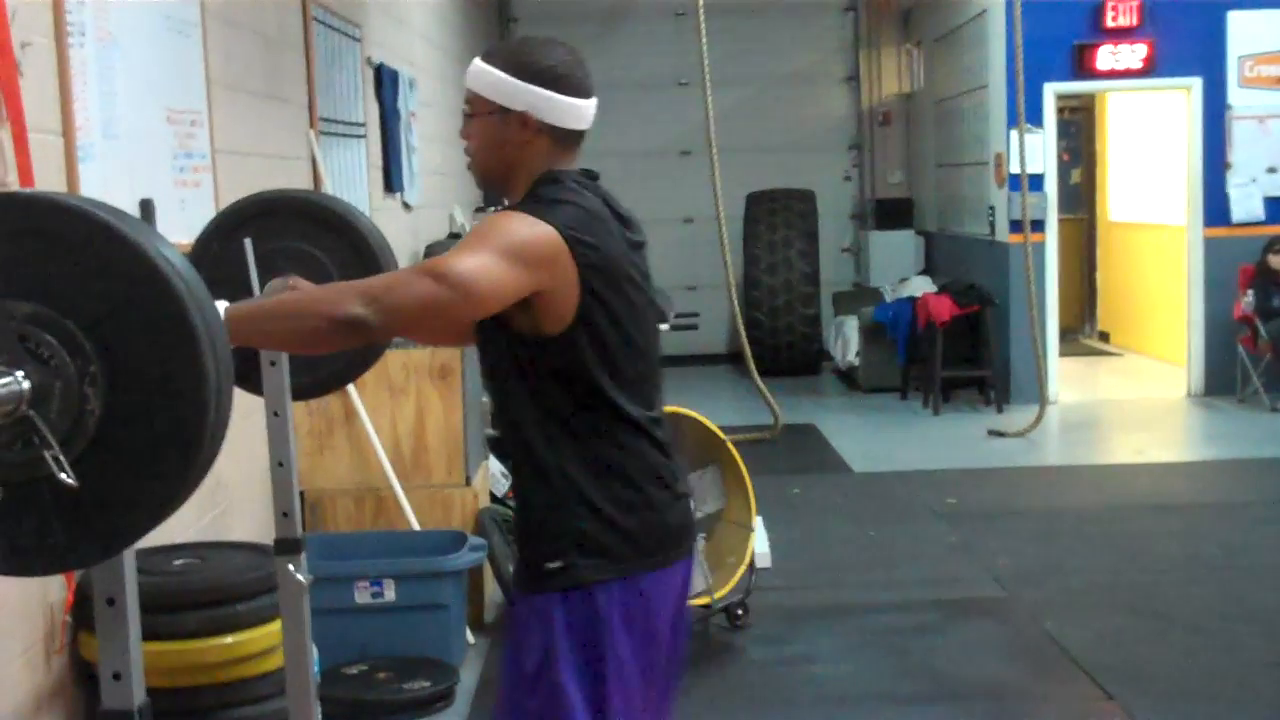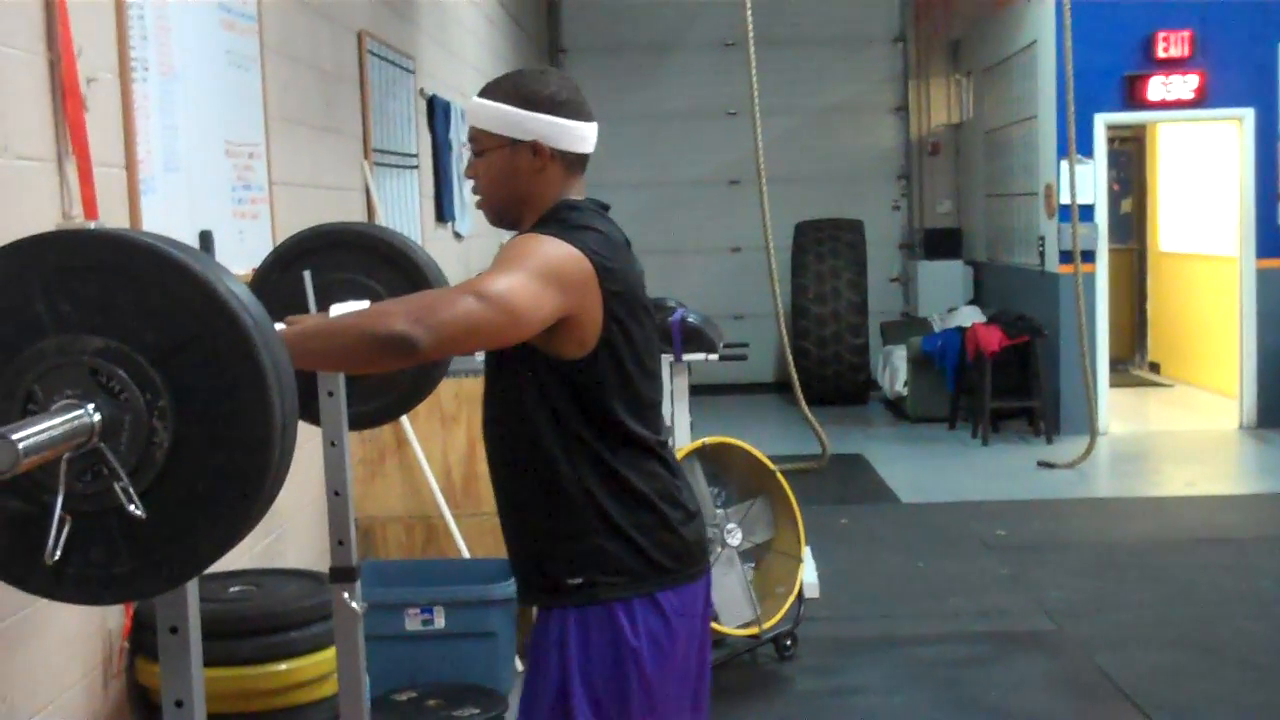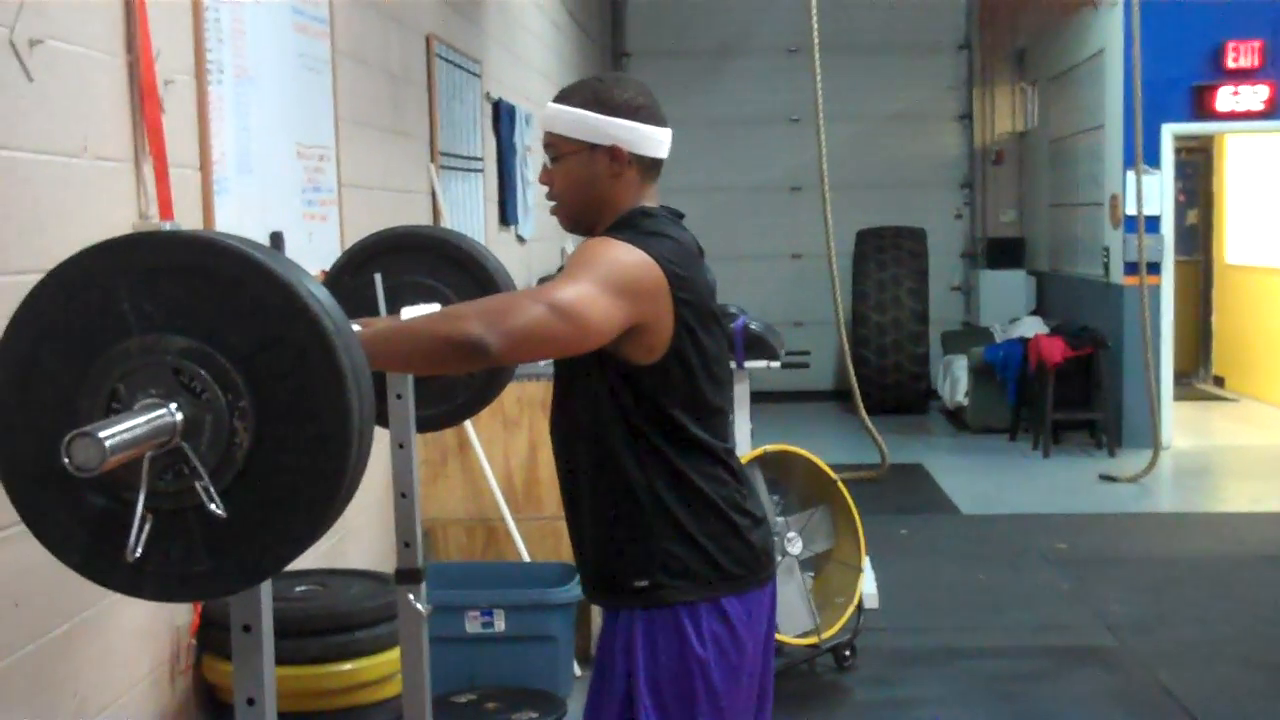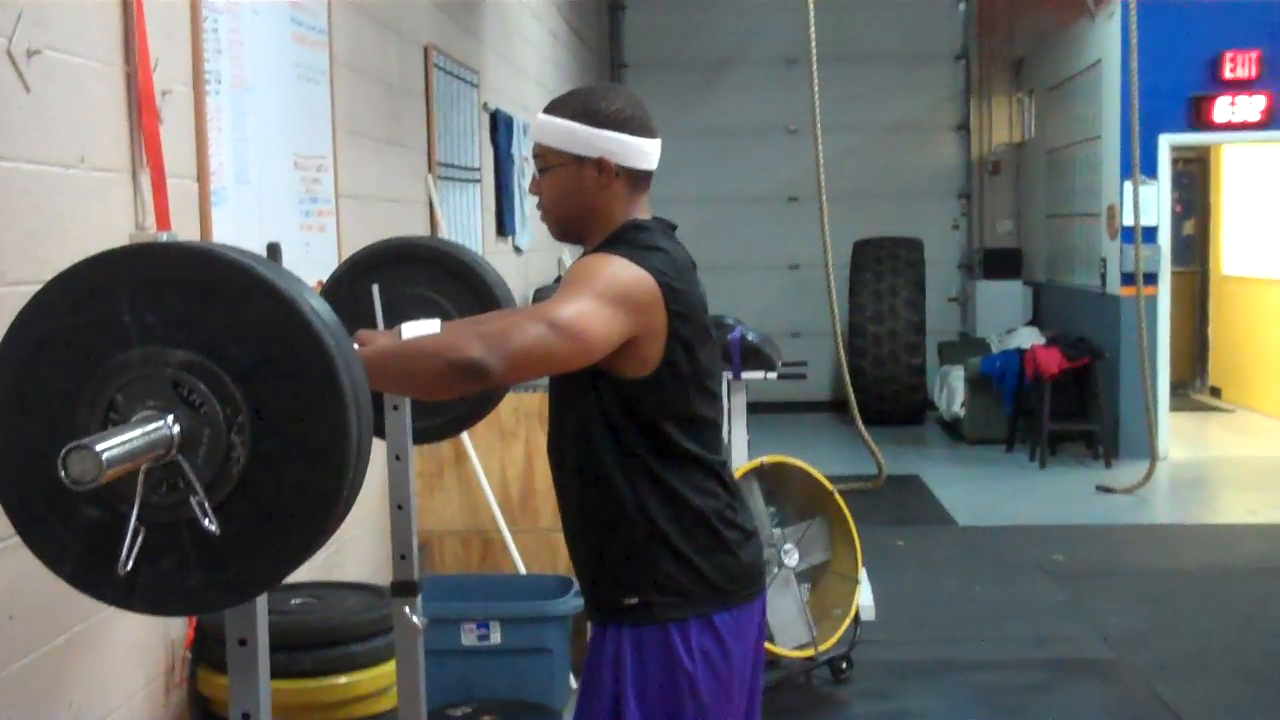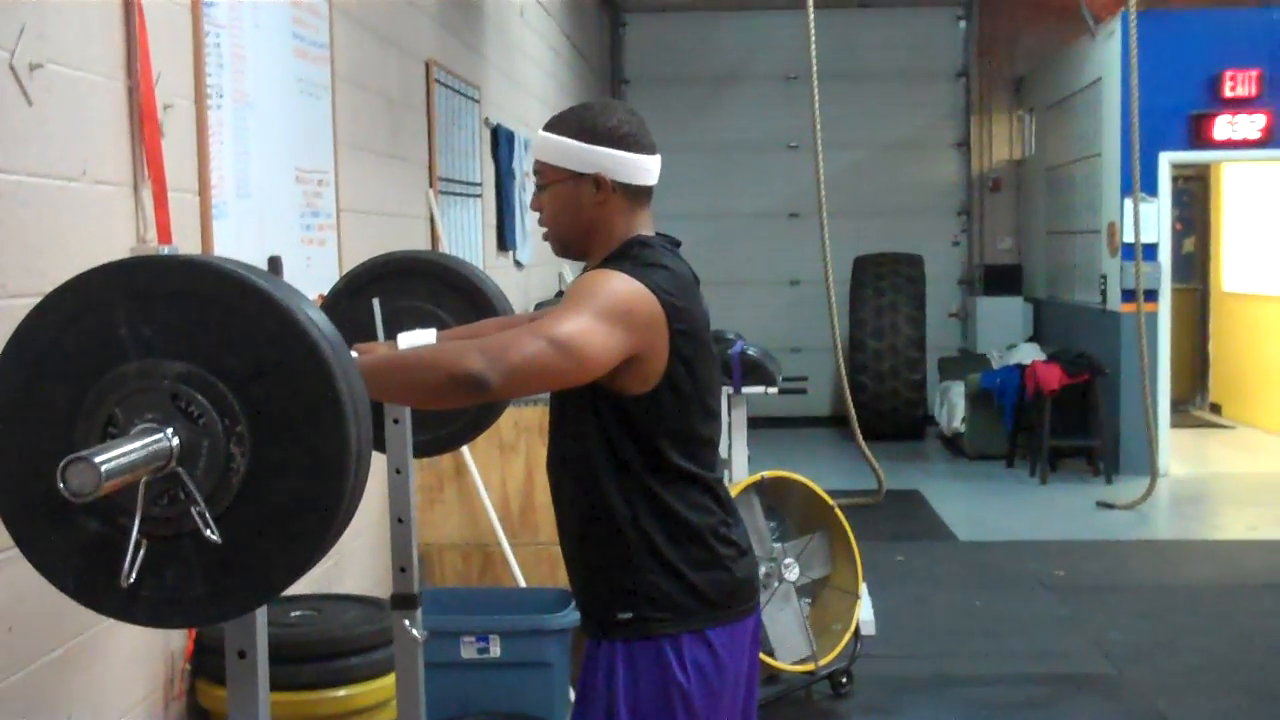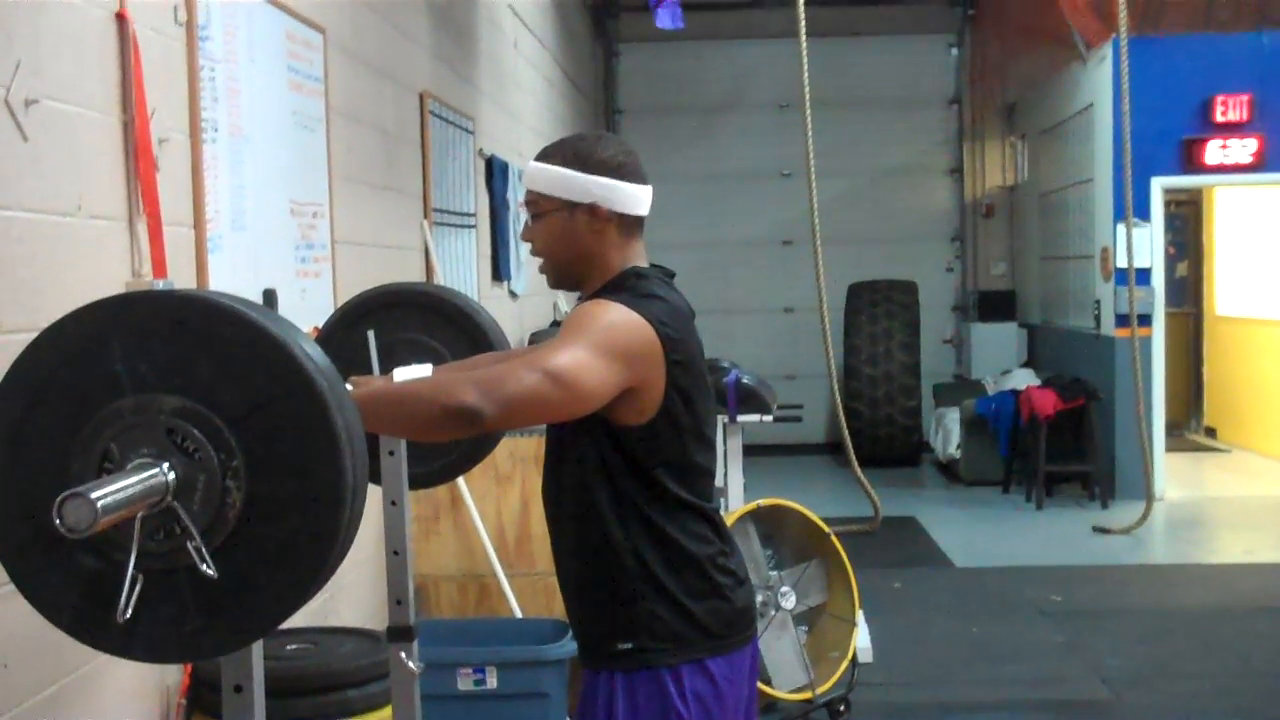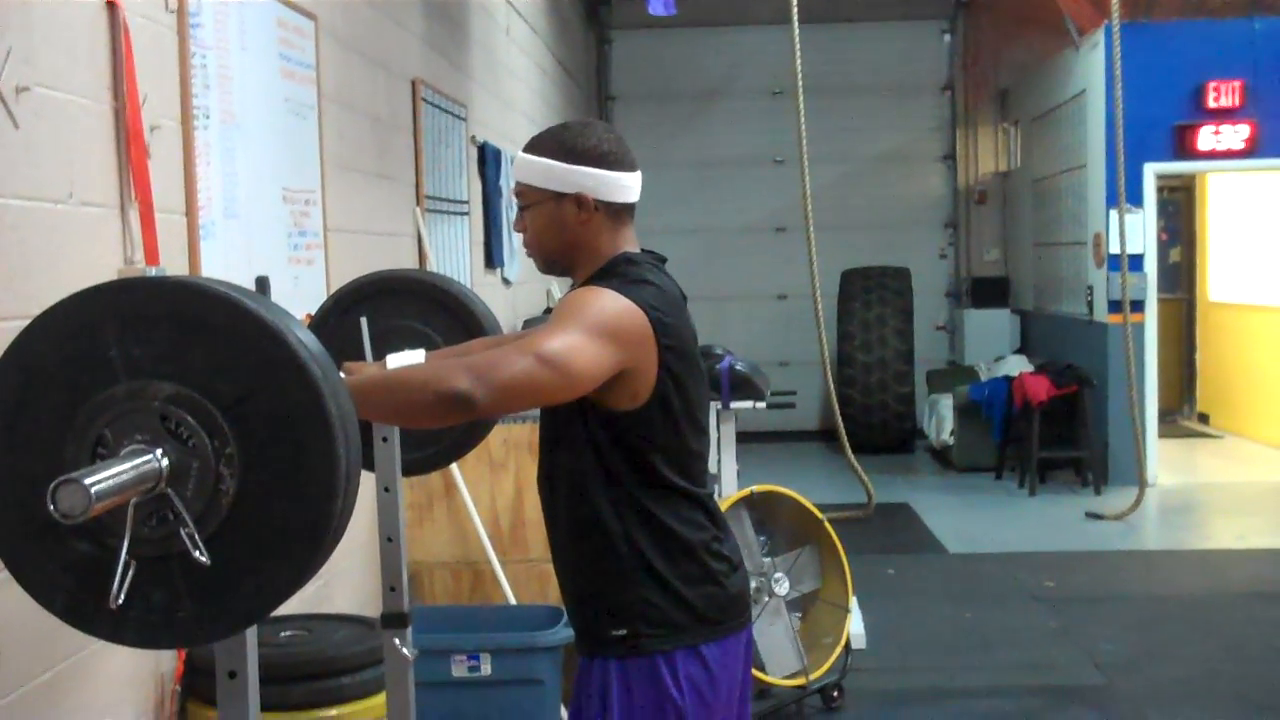
dt=0.7s
person 1, frame 1
left shoulder: (534, 238)
right shoulder: (592, 217)
left elbow: (368, 312)
right elbow: (510, 330)
right wrist: (325, 300)
left hip: (600, 556)
right hip: (632, 533)
person 1, frame 2
left shoulder: (557, 259)
right shoulder: (584, 242)
left elbow: (409, 333)
right elbow: (451, 311)
right wrist: (314, 326)
left hip: (615, 578)
right hip: (644, 559)
person 1, frame 3
left shoulder: (628, 264)
right shoulder: (655, 249)
left elbow: (483, 337)
right elbow: (526, 312)
right wrist: (385, 329)
left hip: (683, 584)
right hip: (708, 565)
person 1, frame 4
left shoulder: (623, 279)
right shoulder: (649, 261)
left elbow: (480, 359)
right elbow: (531, 322)
right wrist: (395, 343)
left hip: (671, 601)
right hip: (704, 579)
person 1, frame 5
left shoulder: (626, 294)
right shoulder: (650, 276)
left elbow: (479, 370)
right elbow: (531, 331)
right wrist: (395, 353)
left hip: (666, 616)
right hip: (698, 594)
person 1, frame 6
left shoulder: (622, 326)
right shoulder: (643, 308)
left elbow: (475, 403)
right elbow: (525, 366)
right wrist: (389, 386)
left hip: (665, 646)
right hip: (694, 623)
person 1, frame 7
left shoulder: (613, 310)
right shoulder: (636, 291)
left elbow: (465, 390)
right elbow: (516, 350)
right wrist: (380, 375)
left hip: (660, 631)
right hip: (685, 609)
